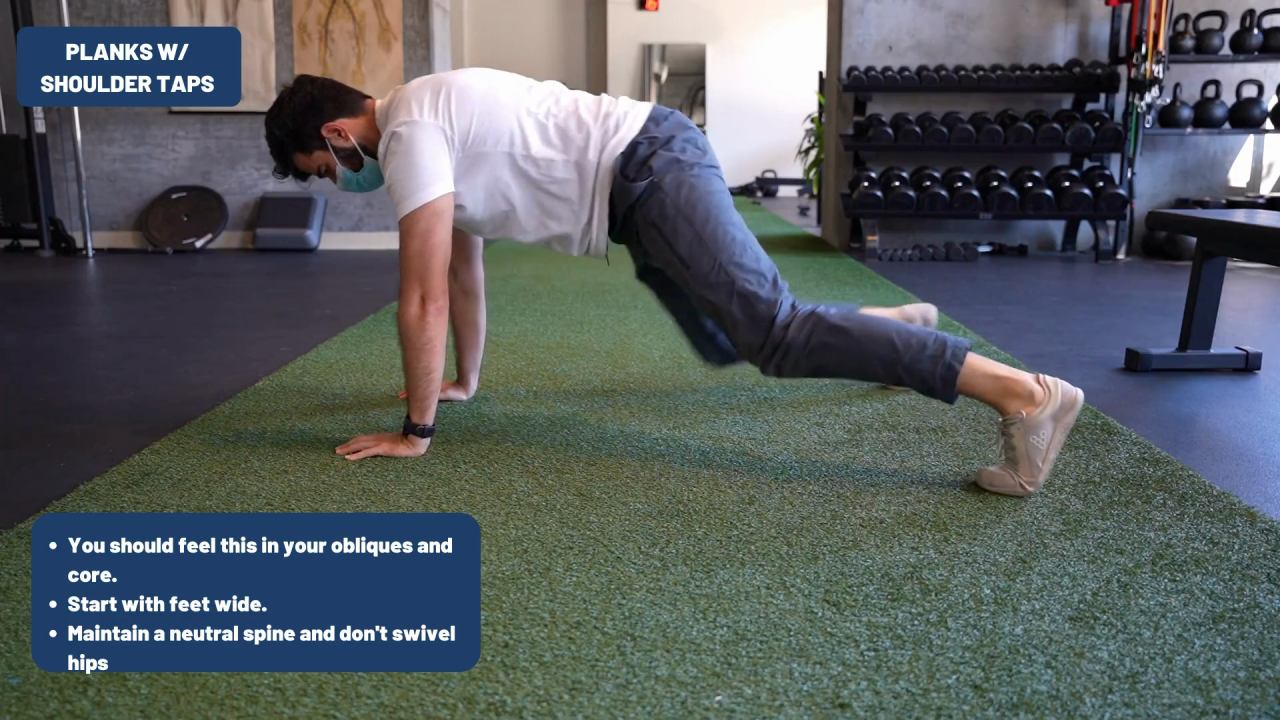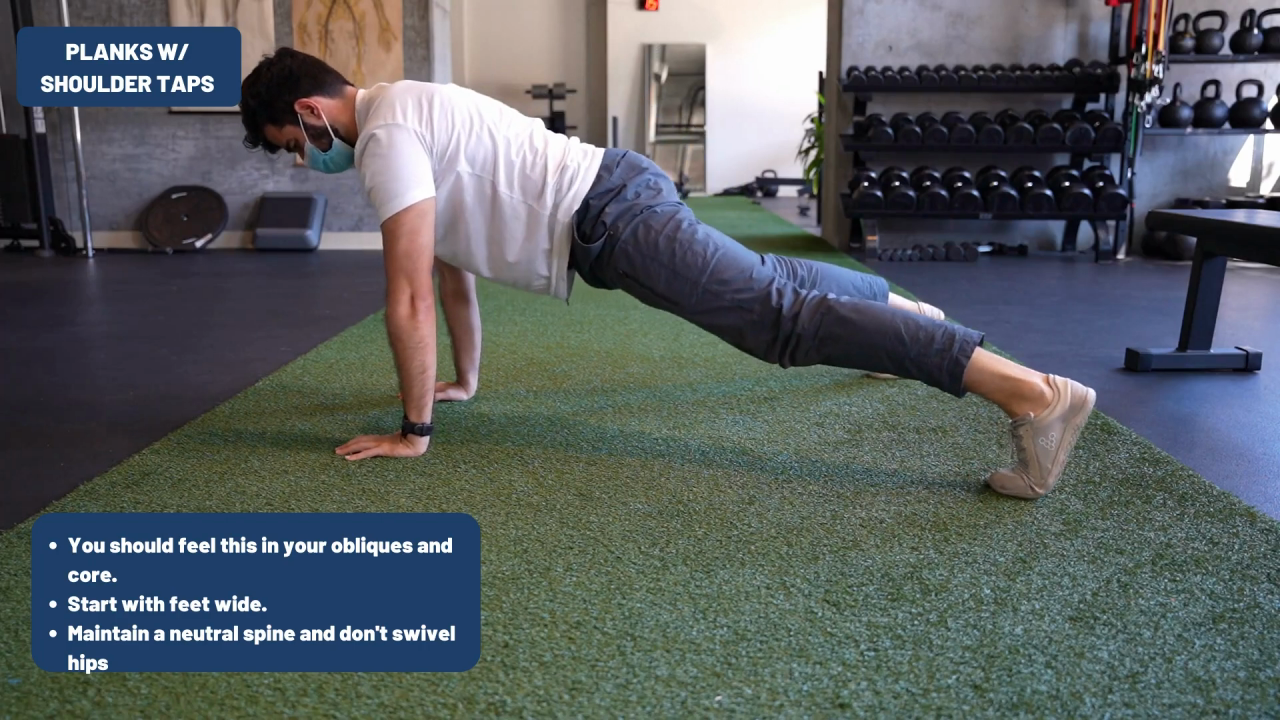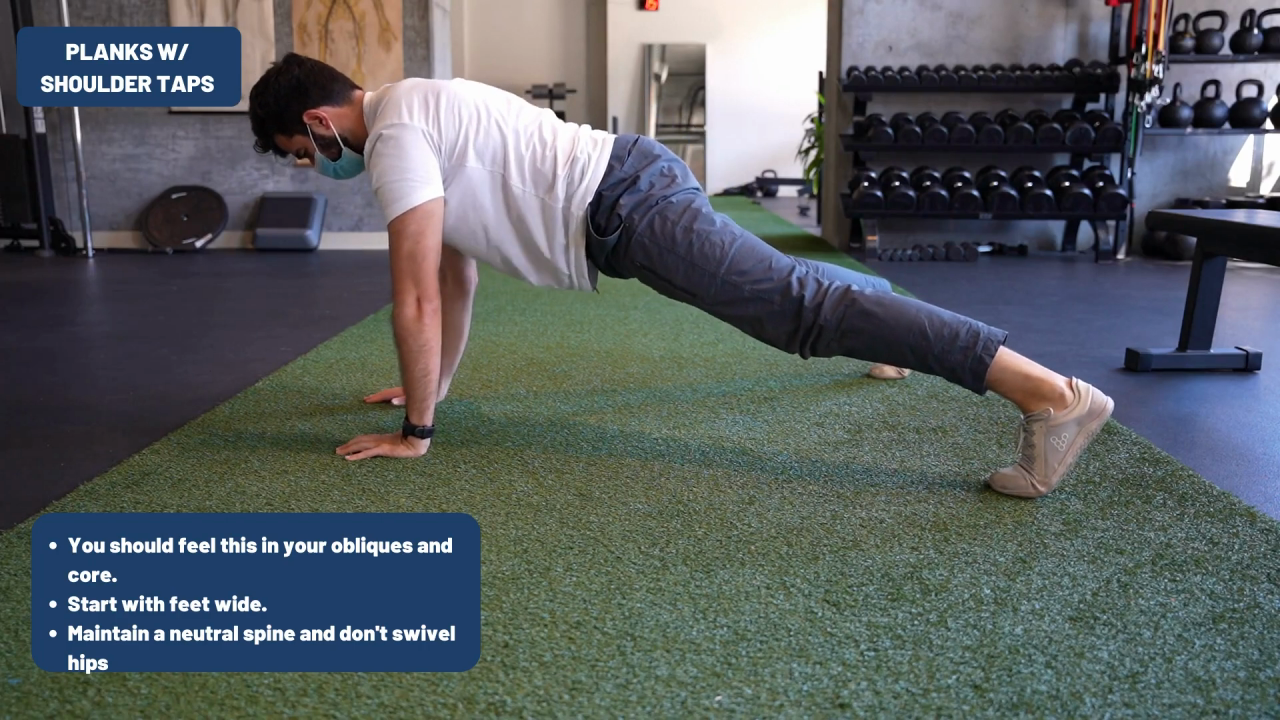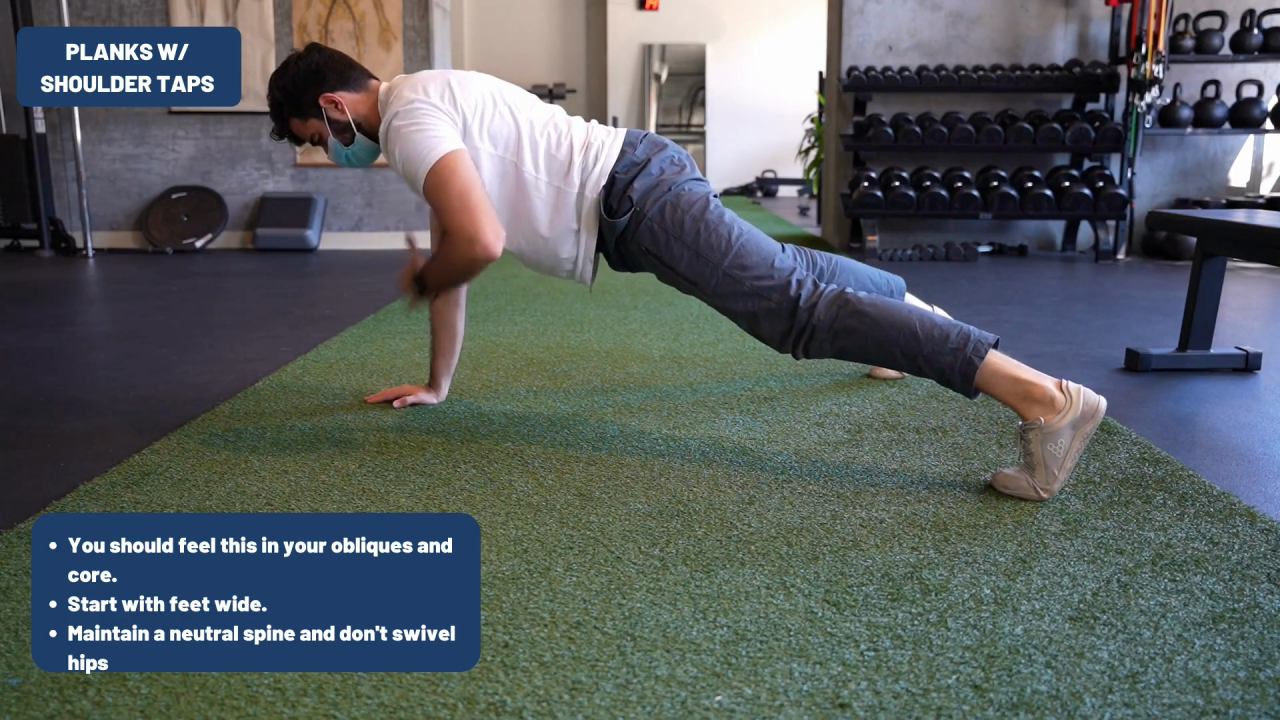
dt=0.7s
person 1, frame 1
left shoulder: (405, 136)
right shoulder: (427, 120)
left elbow: (422, 295)
right elbow: (462, 264)
left wrist: (415, 428)
right wrist: (463, 378)
left hip: (649, 167)
right hip: (650, 163)
left knee: (776, 329)
right knee: (722, 340)
left ankle: (1024, 395)
right ankle: (902, 320)
person 1, frame 2
left shoulder: (385, 136)
right shoulder: (408, 112)
left elbow: (410, 297)
right elbow: (455, 264)
left wrist: (413, 429)
right wrist: (465, 378)
left hip: (610, 217)
right hip: (619, 195)
left knee: (778, 316)
right knee: (762, 276)
left ankle: (1033, 393)
right ankle: (910, 310)
person 1, frame 3
left shoulder: (392, 138)
right shoulder: (416, 112)
left elbow: (415, 298)
right elbow: (455, 270)
left wrist: (415, 432)
right wrist: (434, 383)
left hip: (628, 207)
right hip: (633, 185)
left knee: (796, 306)
right knee: (773, 277)
left ankle: (1051, 394)
right ankle: (906, 308)
person 1, frame 4
left shoulder: (409, 117)
right shoulder: (424, 109)
left elbow: (479, 243)
right elbow: (456, 249)
left wrist: (424, 277)
right wrist: (437, 382)
left hip: (636, 196)
right hip: (638, 187)
left knee: (794, 305)
right knee: (783, 270)
left ankle: (1042, 397)
right ankle: (907, 306)
